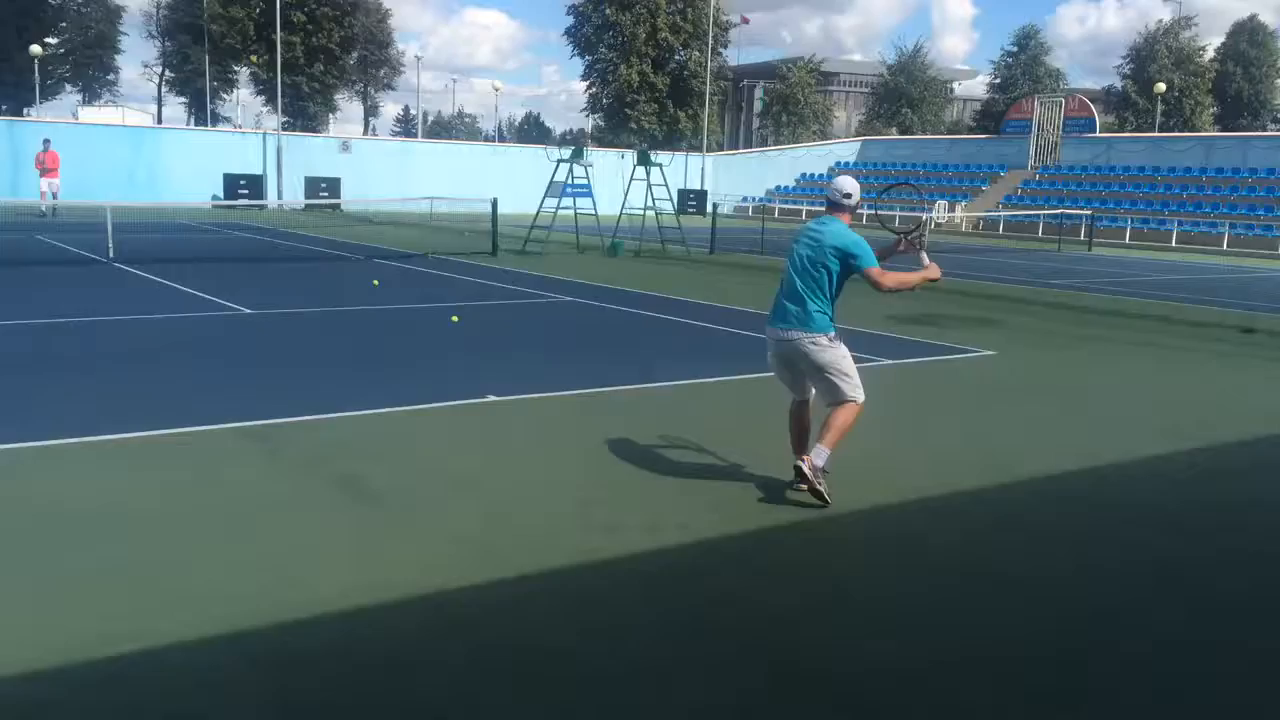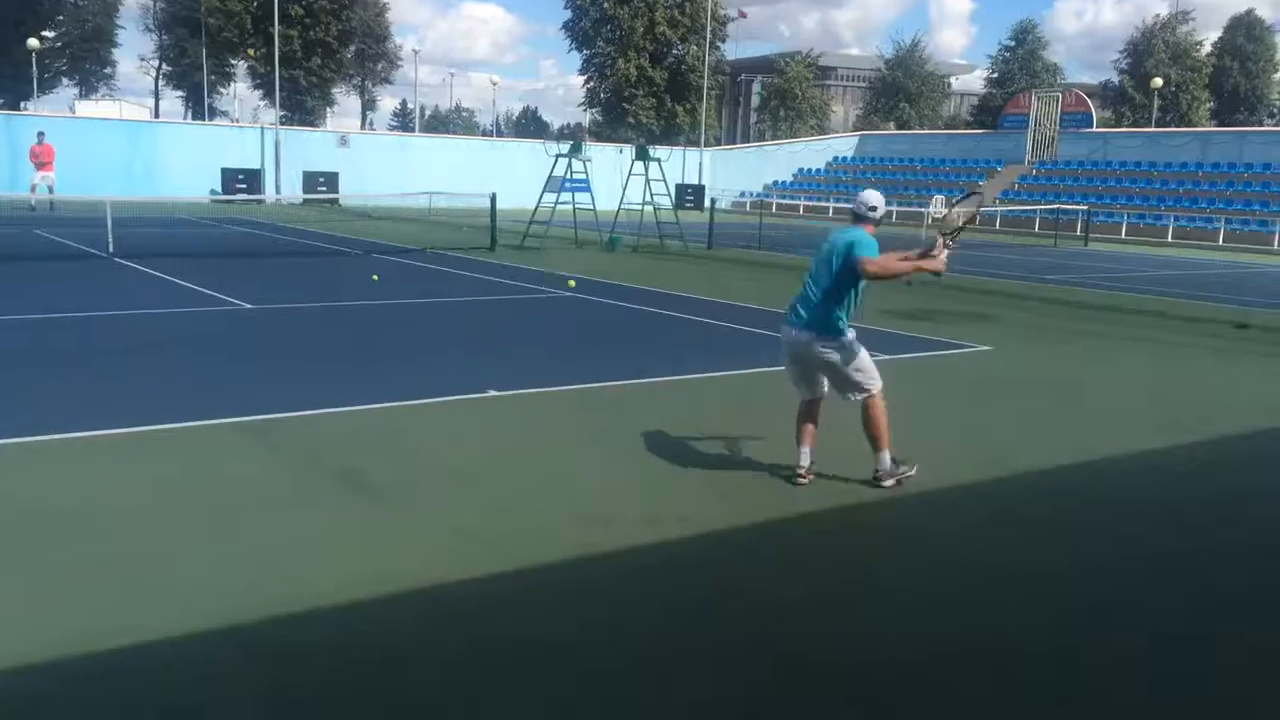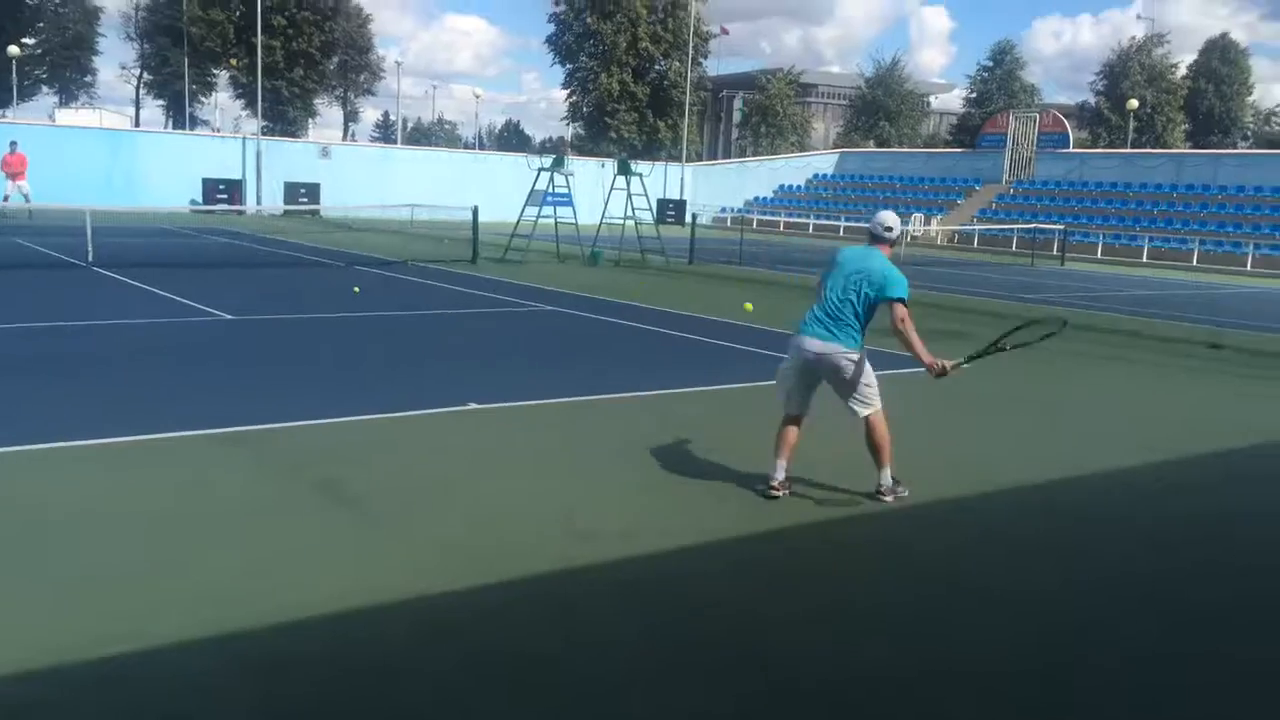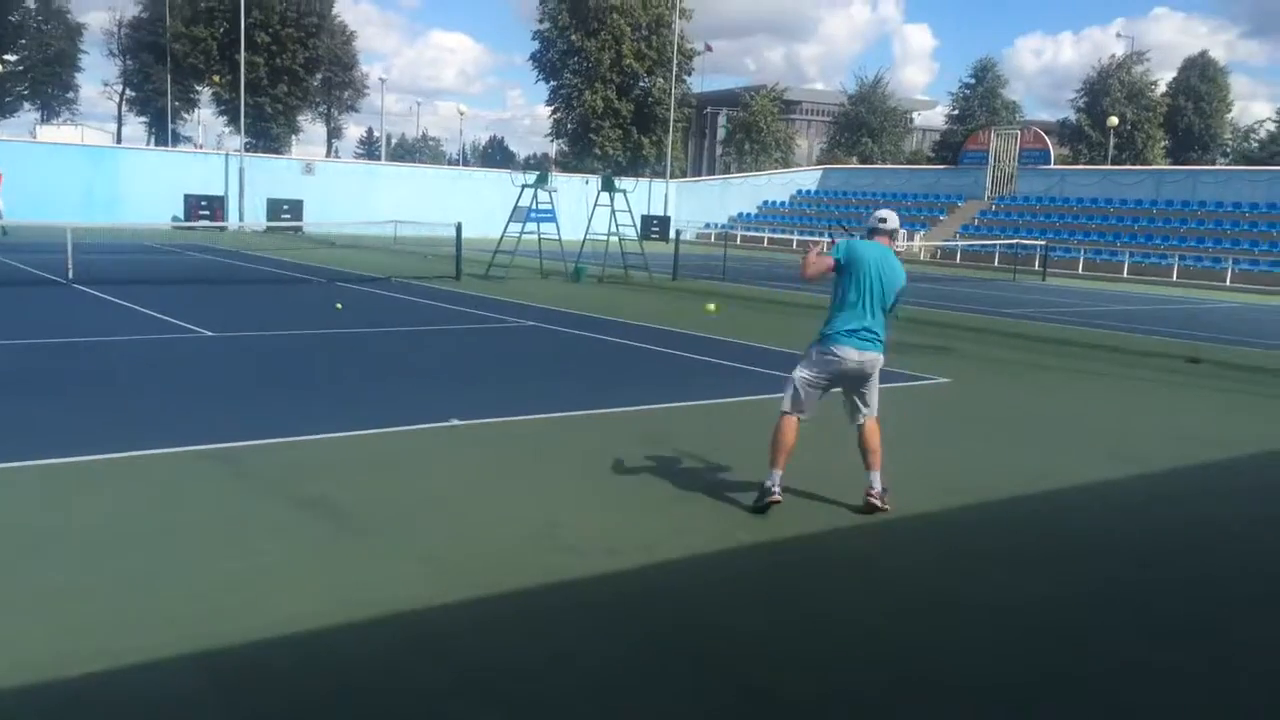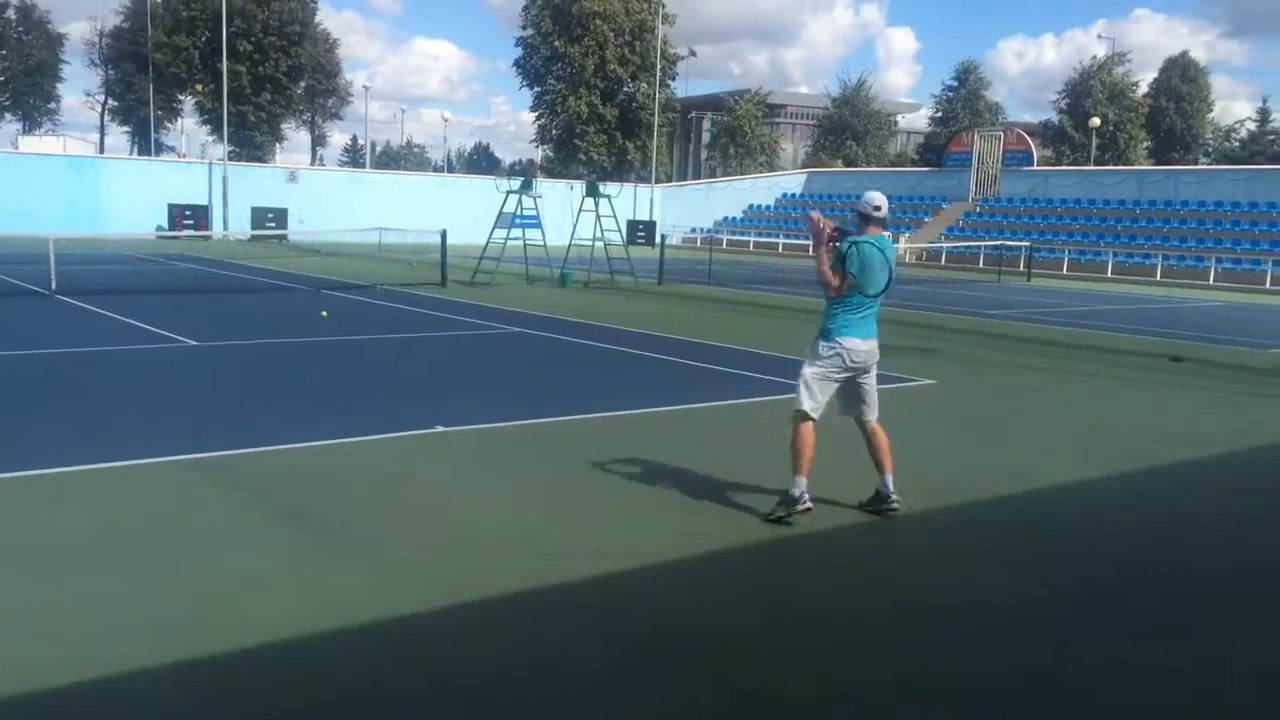
dt=0.2s
person 1, frame 1
left shoulder: (810, 229)
right shoulder: (849, 240)
right elbow: (882, 282)
left wrist: (890, 250)
right wrist: (925, 275)
left hip: (777, 331)
right hip: (812, 336)
left knee: (801, 398)
right knee: (850, 402)
left ankle: (801, 469)
right ankle: (813, 461)
person 1, frame 2
left shoulder: (839, 236)
right shoulder: (863, 241)
left elbow: (878, 260)
right elbow: (870, 269)
left wrist: (918, 253)
right wrist: (922, 266)
left hip: (792, 331)
right hip: (827, 337)
left knee: (812, 398)
right knee: (872, 394)
left ankle: (803, 465)
right ankle: (885, 468)
person 1, frame 3
left shoulder: (843, 255)
right shoulder: (893, 276)
right elbow: (900, 319)
right wrist: (925, 358)
left hip: (804, 342)
right hip: (842, 352)
left knee: (794, 414)
right knee: (872, 413)
left ankle: (778, 478)
right ankle: (886, 483)
person 1, frame 4
left shoulder: (851, 246)
right shoulder: (899, 272)
left elbow: (810, 273)
left wrist: (809, 257)
left hip: (832, 348)
right hip: (871, 355)
left knee: (790, 413)
right knee: (867, 420)
left ankle: (772, 486)
right ankle: (875, 490)
person 1, frame 5
left shoulder: (856, 245)
right shoulder: (886, 246)
left elbow: (831, 288)
right elbow: (841, 236)
left wrist: (822, 247)
right wrist: (826, 229)
left hip: (837, 344)
right hip: (866, 346)
left knee: (804, 417)
right knee: (869, 422)
left ankle: (797, 494)
right ankle: (887, 493)
